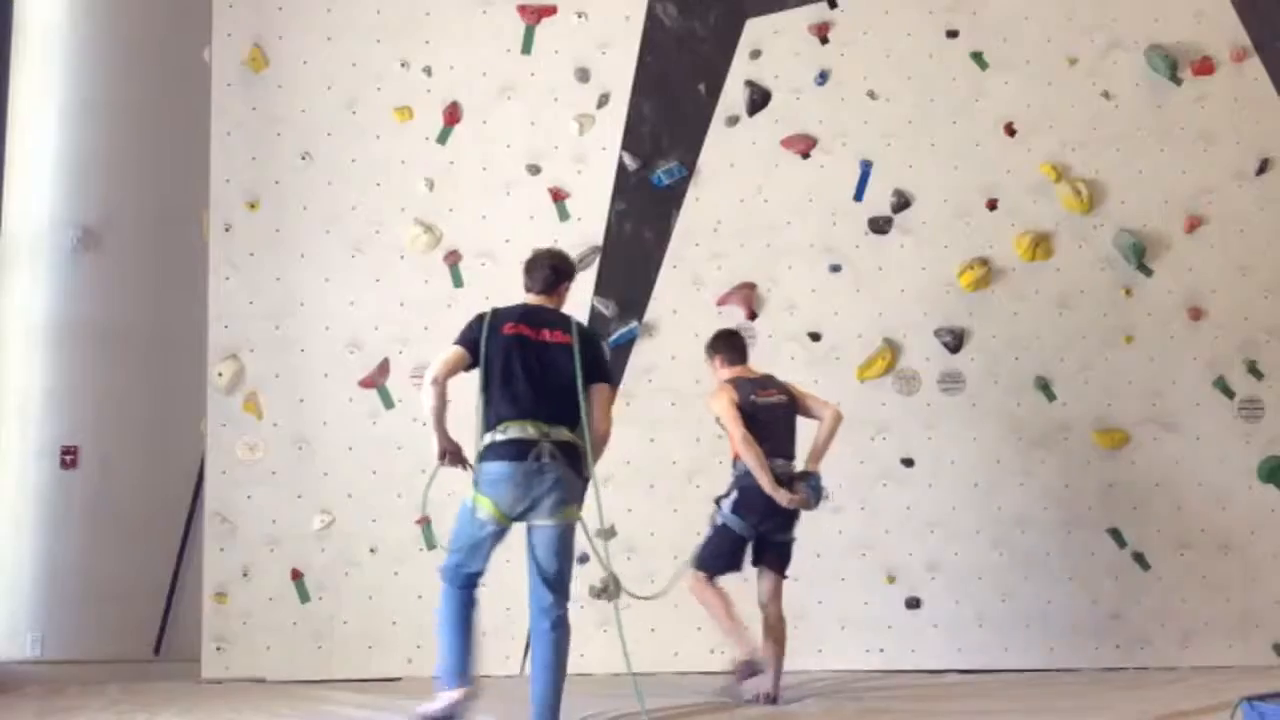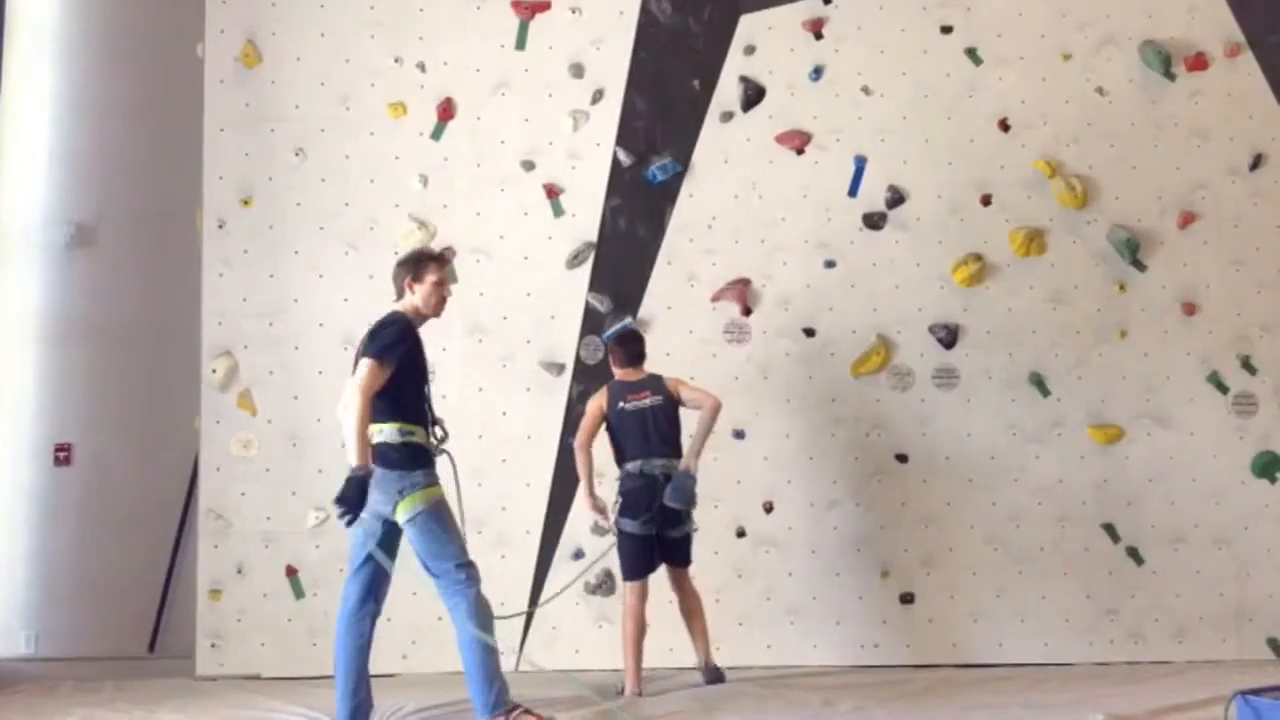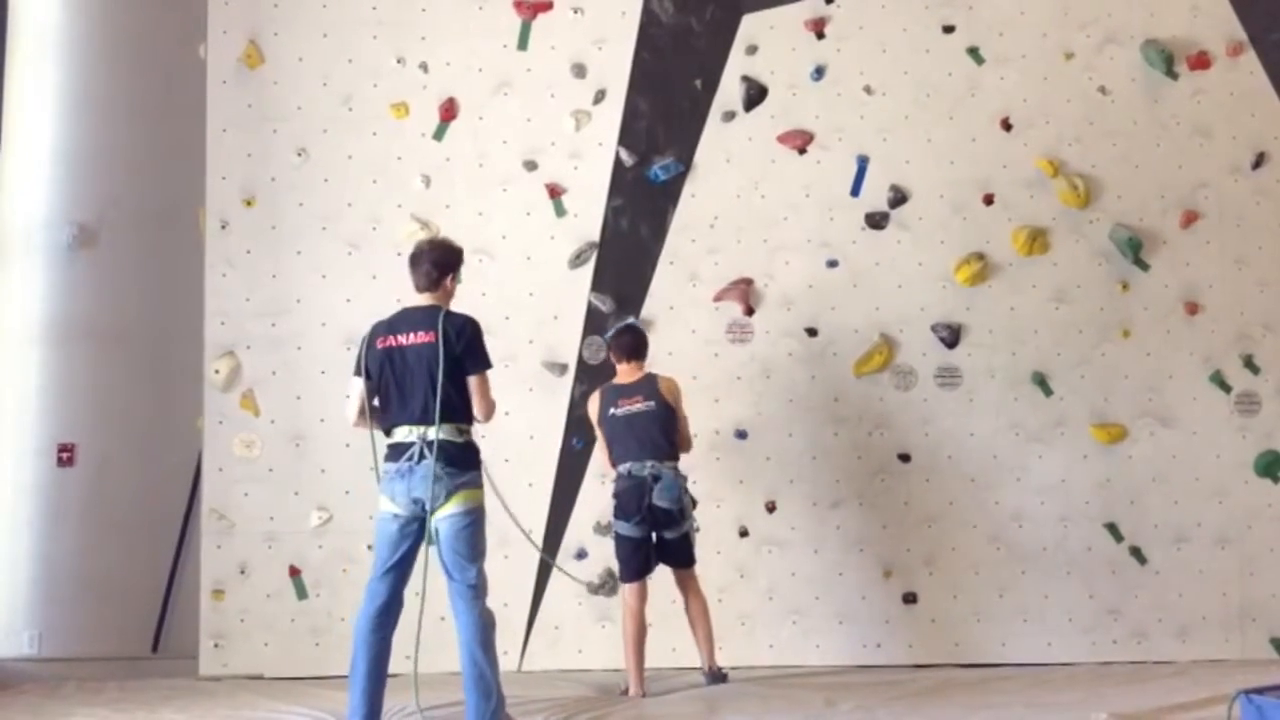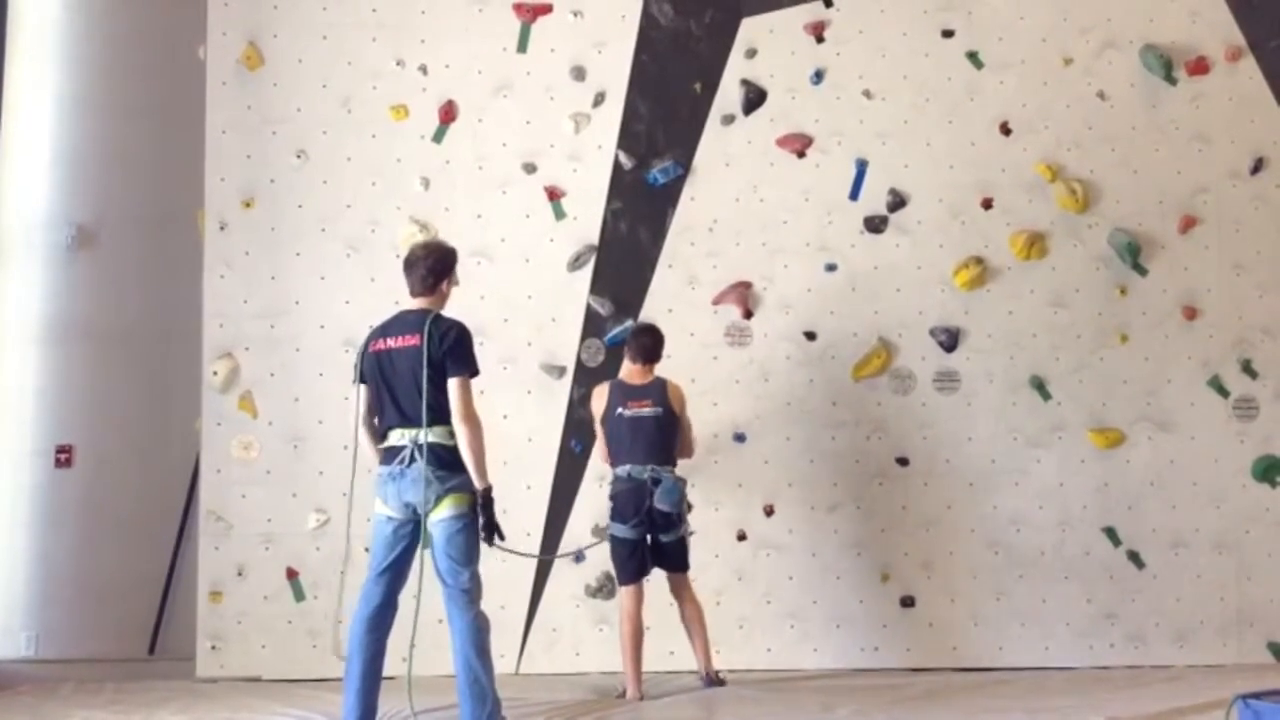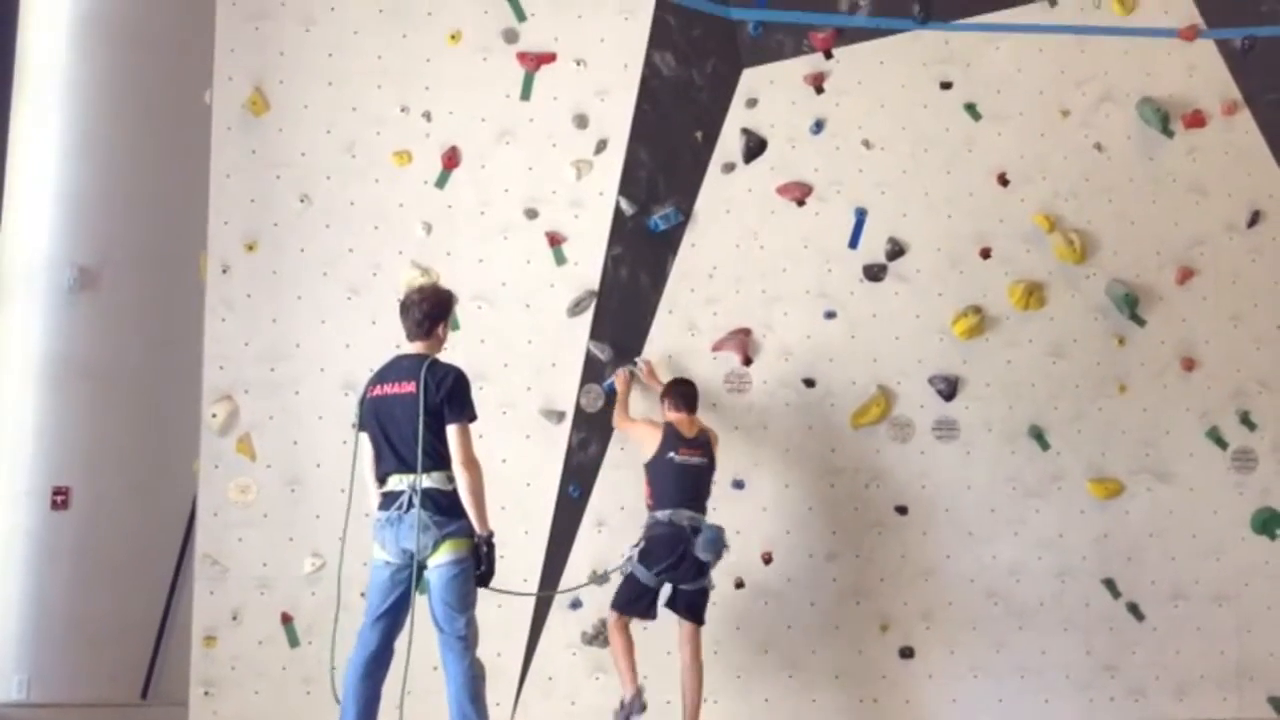
dt=1s
person 1, frame 1
left shoulder: (492, 323)
right shoulder: (584, 338)
left elbow: (436, 377)
right elbow: (601, 424)
left wrist: (441, 437)
right wrist: (578, 474)
left hip: (503, 466)
right hip: (563, 472)
left knee: (458, 576)
right knee: (551, 604)
person 1, frame 2
left shoulder: (383, 332)
right shoulder: (398, 329)
left elbow: (353, 401)
right elbow: (357, 395)
right wrist: (358, 470)
left hip: (375, 476)
right hip: (403, 471)
left knee: (361, 598)
right knee: (459, 582)
person 1, frame 3
left shoulder: (379, 334)
right shoulder: (460, 328)
left elbow: (356, 415)
right elbow: (483, 410)
left hip: (397, 471)
right hip: (451, 470)
left knee: (381, 593)
right knee: (467, 594)
person 1, frame 4
left shoulder: (376, 339)
right shoulder: (449, 332)
left elbow: (363, 419)
right elbow: (463, 417)
right wrist: (482, 487)
left hip: (392, 476)
right hip: (443, 475)
left knee: (376, 596)
right knee: (461, 598)
person 1, frame 5
left shoulder: (375, 384)
right shoulder: (447, 378)
left elbow: (369, 468)
right elbow: (463, 464)
right wrist: (483, 533)
left hip: (391, 520)
right hip: (441, 519)
left knee: (372, 640)
right knee: (457, 644)
person 2, frame 1
left shoulder: (724, 392)
right shoulder: (780, 387)
left elbow: (742, 438)
right elbow: (832, 413)
left wrist: (772, 491)
right wrist: (811, 465)
left hip: (750, 493)
right hip: (787, 496)
left knee: (701, 579)
right knee: (770, 597)
left ankle: (750, 654)
right ankle: (769, 687)
person 2, frame 2
left shoulder: (604, 397)
right shoulder: (667, 385)
left elbow: (582, 443)
right elbow: (712, 403)
left wrist: (589, 494)
right wrist: (692, 456)
left hip: (635, 492)
right hip: (673, 488)
left knee: (634, 593)
right knee: (681, 579)
left ankle: (632, 684)
right ankle: (706, 663)
person 2, frame 3
left shoulder: (598, 400)
right shoulder: (665, 386)
left elbow: (610, 458)
right elbow: (685, 444)
left hip: (629, 494)
right hip: (669, 490)
left knee: (633, 595)
right knee: (688, 581)
left ankle: (635, 685)
right ankle: (711, 667)
person 2, frame 4
left shoulder: (602, 394)
right shoulder: (672, 393)
left elbow: (605, 455)
right elbow: (686, 450)
left hip: (626, 495)
right hip: (666, 493)
left knee: (630, 595)
right knee: (681, 585)
left ankle: (633, 688)
right ankle: (707, 669)
person 2, frame 5
left shoulder: (654, 432)
right shoulder: (709, 439)
left elbow: (620, 420)
right elbow: (688, 418)
left wrist: (623, 389)
right wrist: (656, 382)
left hip: (662, 540)
right hip: (698, 544)
left knee: (617, 620)
right knee: (690, 640)
